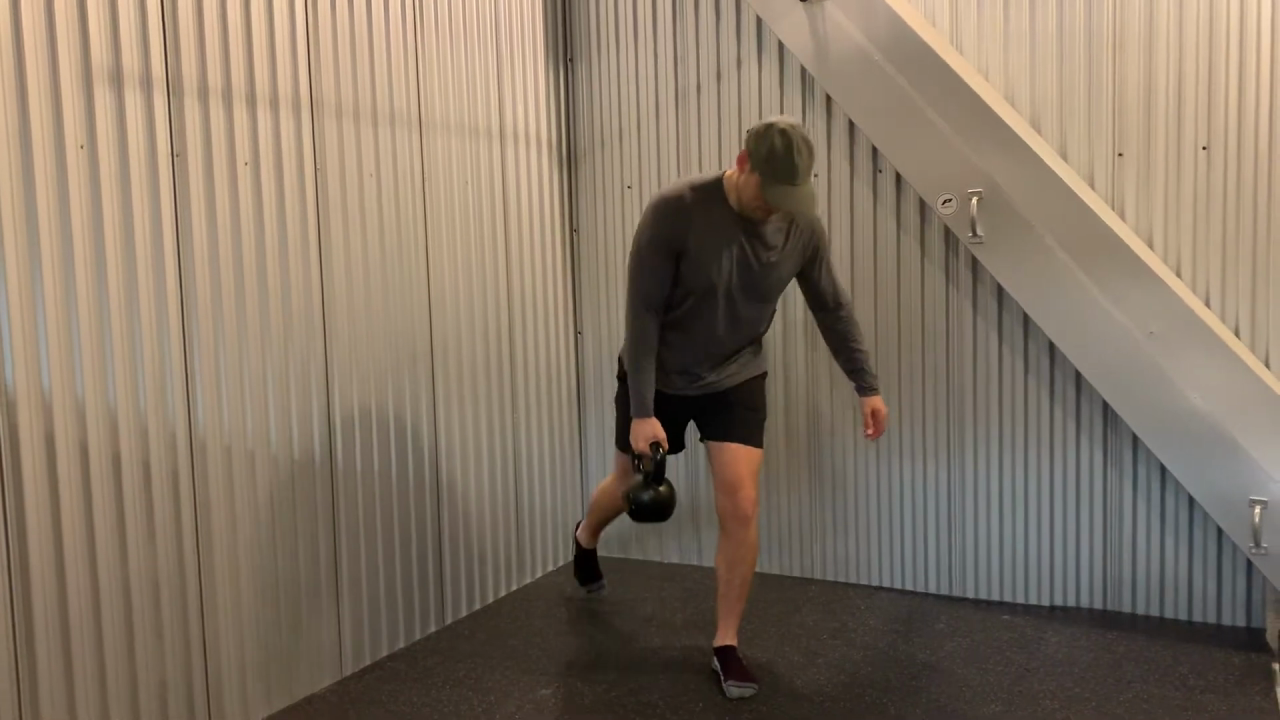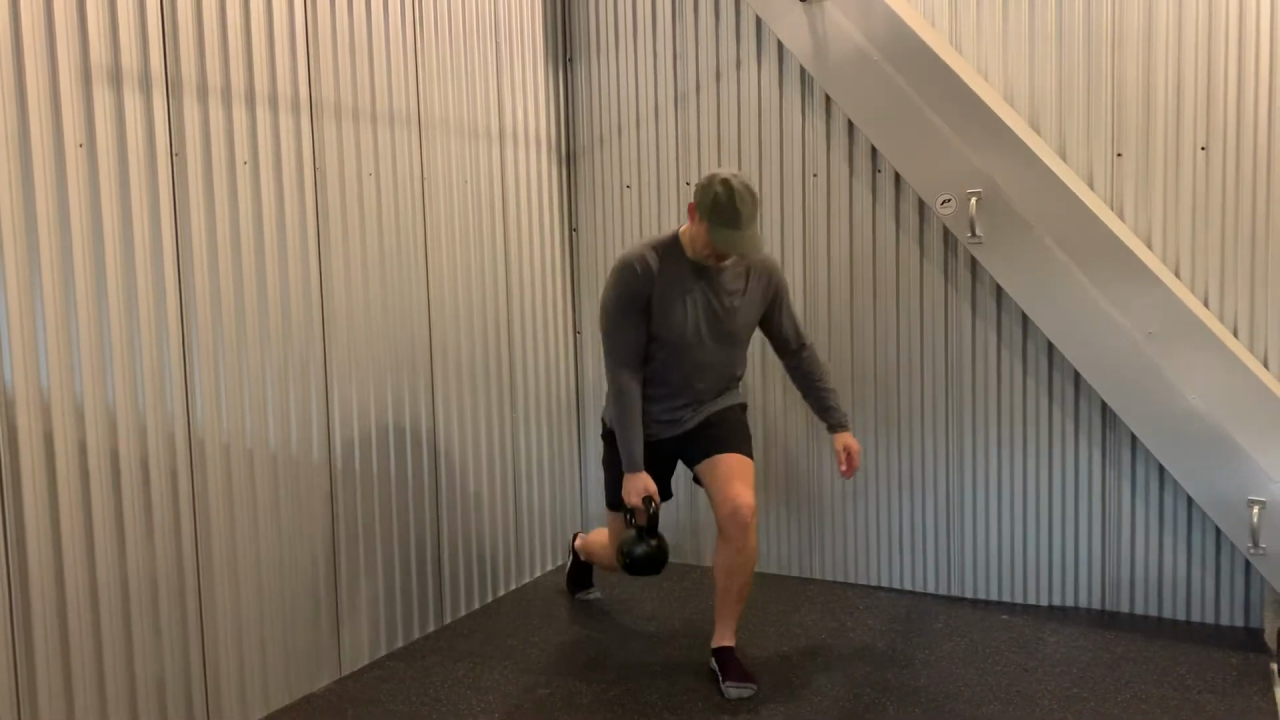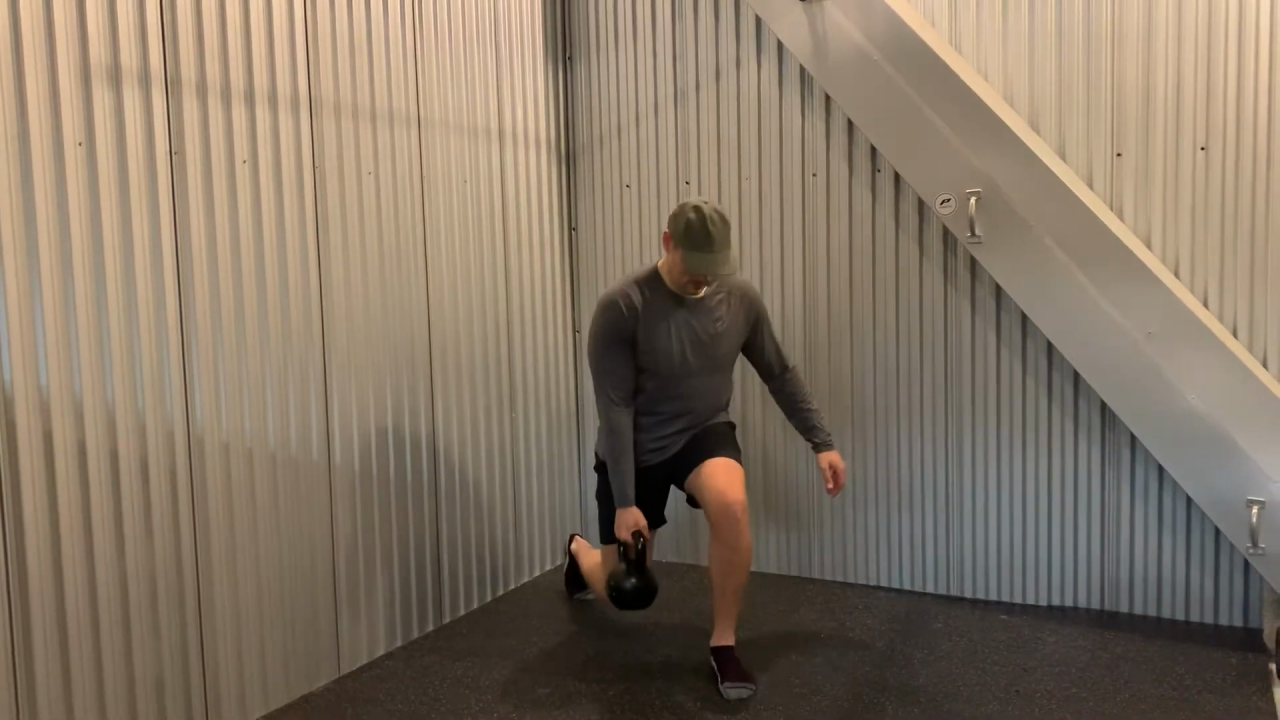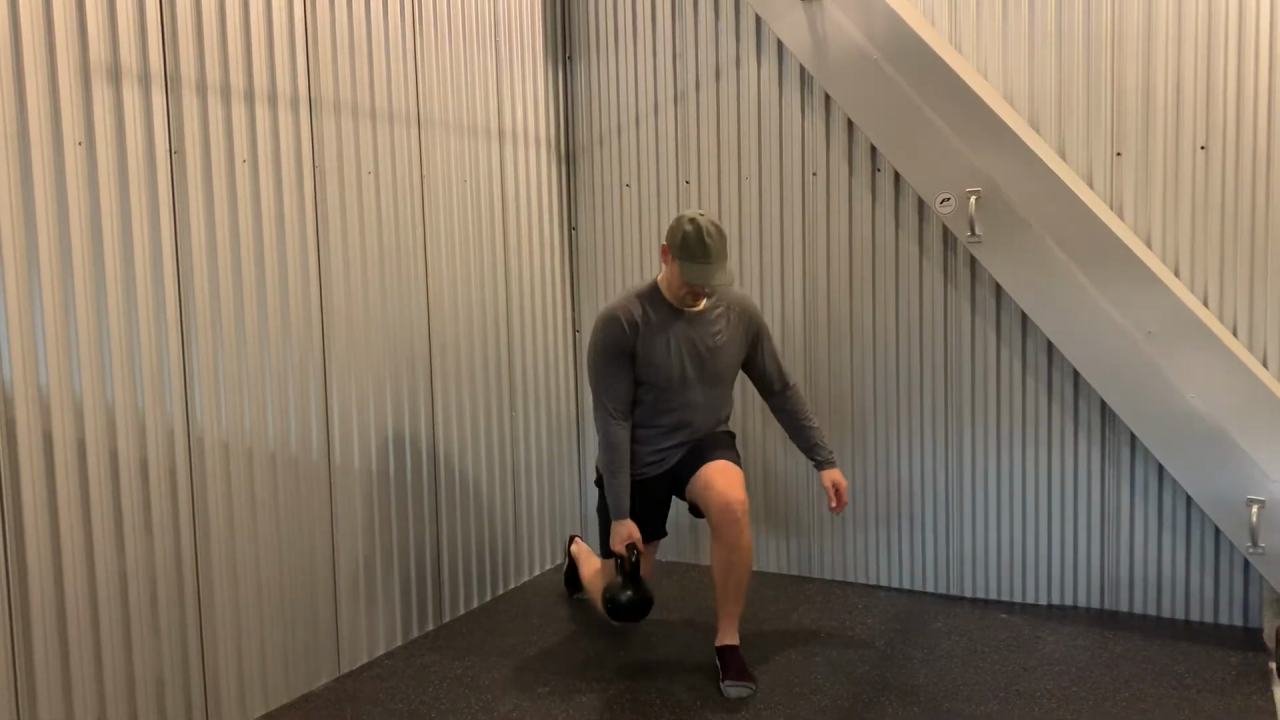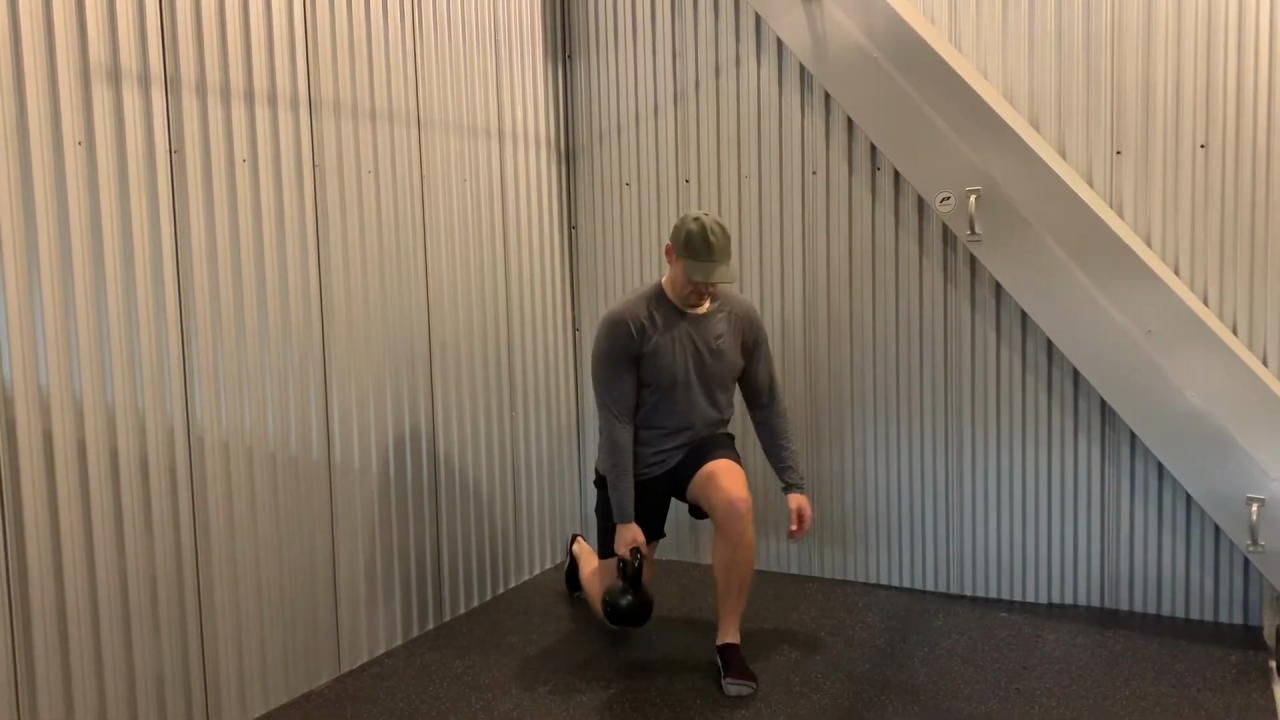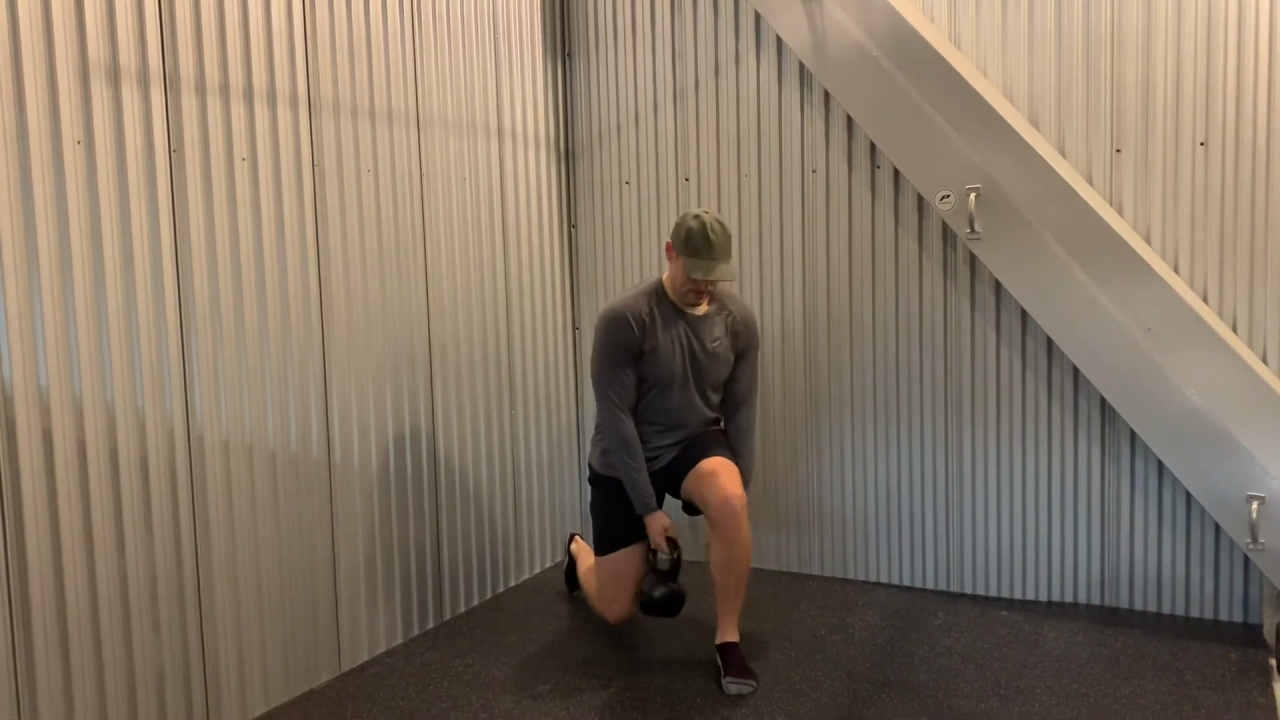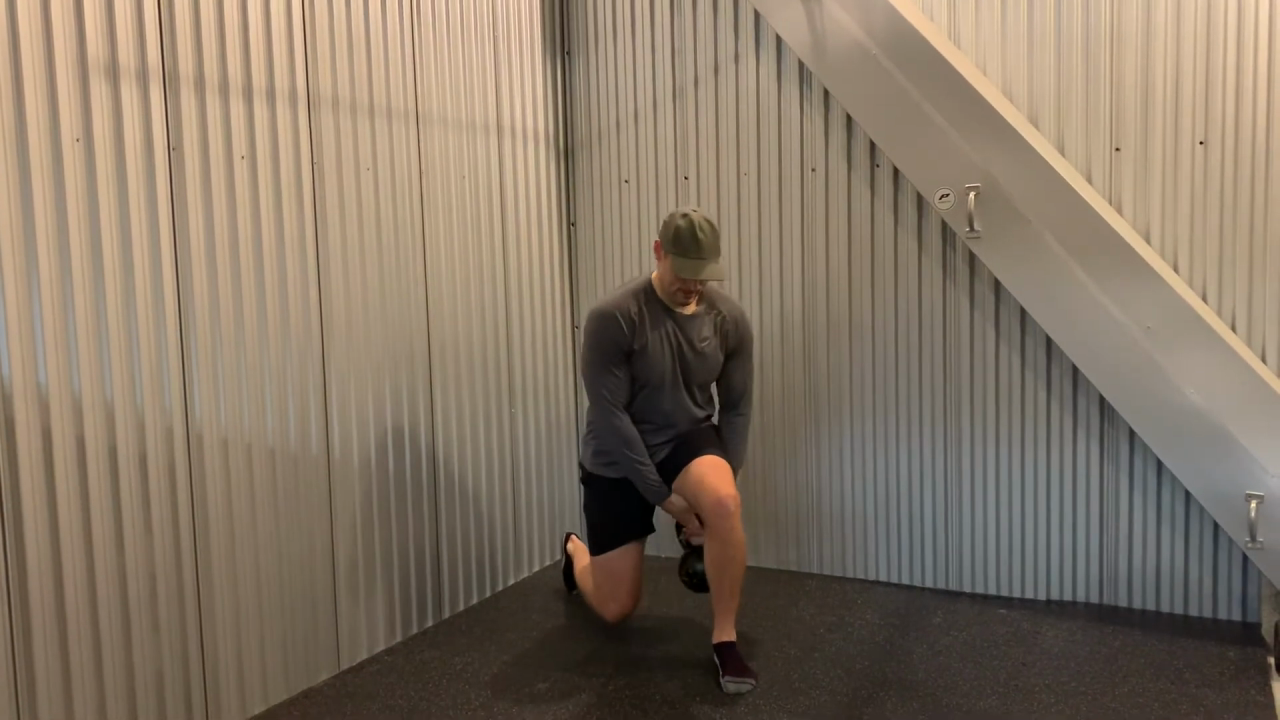
dt=0.3s
person 1, frame 1
left shoulder: (803, 226)
right shoulder: (675, 210)
left elbow: (832, 308)
right elbow: (643, 314)
left wrist: (867, 385)
right wrist: (642, 411)
left hip: (735, 377)
right hip: (659, 377)
left knee: (739, 506)
right knee: (633, 488)
left ankle: (726, 644)
right ankle: (585, 538)
person 1, frame 2
left shoulder: (761, 272)
right shoulder: (638, 271)
left elbow: (796, 351)
right elbow: (623, 375)
left wrist: (836, 423)
right wrist: (632, 467)
left hip: (715, 413)
right hip: (645, 423)
left knee: (741, 513)
right knee: (626, 548)
left ankle: (724, 645)
right ankle: (583, 547)
person 1, frame 3
left shoulder: (741, 298)
right shoulder: (621, 306)
left elbow: (779, 373)
right elbow: (614, 409)
left wrist: (822, 442)
right wrist: (624, 502)
left hip: (703, 433)
right hip: (636, 450)
left knee: (732, 506)
left ankle: (724, 643)
right ankle: (579, 550)
person 1, frame 4
left shoulder: (740, 313)
right shoulder: (621, 321)
left elbow: (780, 391)
right elbow: (612, 421)
left wrist: (824, 461)
right wrist: (619, 515)
left hip: (702, 445)
right hip: (637, 463)
left knee: (732, 505)
left ankle: (728, 643)
right ankle: (581, 551)
person 1, frame 5
left shoulder: (741, 317)
right shoulder: (626, 322)
left elbow: (766, 405)
right elbow: (615, 423)
left wrist: (793, 485)
right wrist: (624, 519)
left hip: (701, 447)
right hip: (636, 464)
left knee: (737, 503)
left ankle: (729, 642)
right ankle: (581, 552)
person 1, frame 6
left shoulder: (738, 319)
right shoulder: (624, 318)
left elbow: (741, 410)
right elbow: (615, 417)
left wrist: (739, 489)
right wrist: (648, 508)
left hip: (696, 442)
right hip: (625, 461)
left knee: (729, 504)
right knee: (617, 609)
left ankle: (728, 640)
right ankle: (580, 551)
person 1, frame 7
left shoulder: (729, 318)
right shoulder: (612, 317)
left elbow: (737, 407)
right elbow: (610, 415)
left wrist: (723, 478)
right wrist: (662, 495)
left hip: (688, 439)
right hip: (617, 459)
left knee: (723, 504)
right knee: (616, 608)
left ankle: (725, 639)
right ankle: (576, 550)
